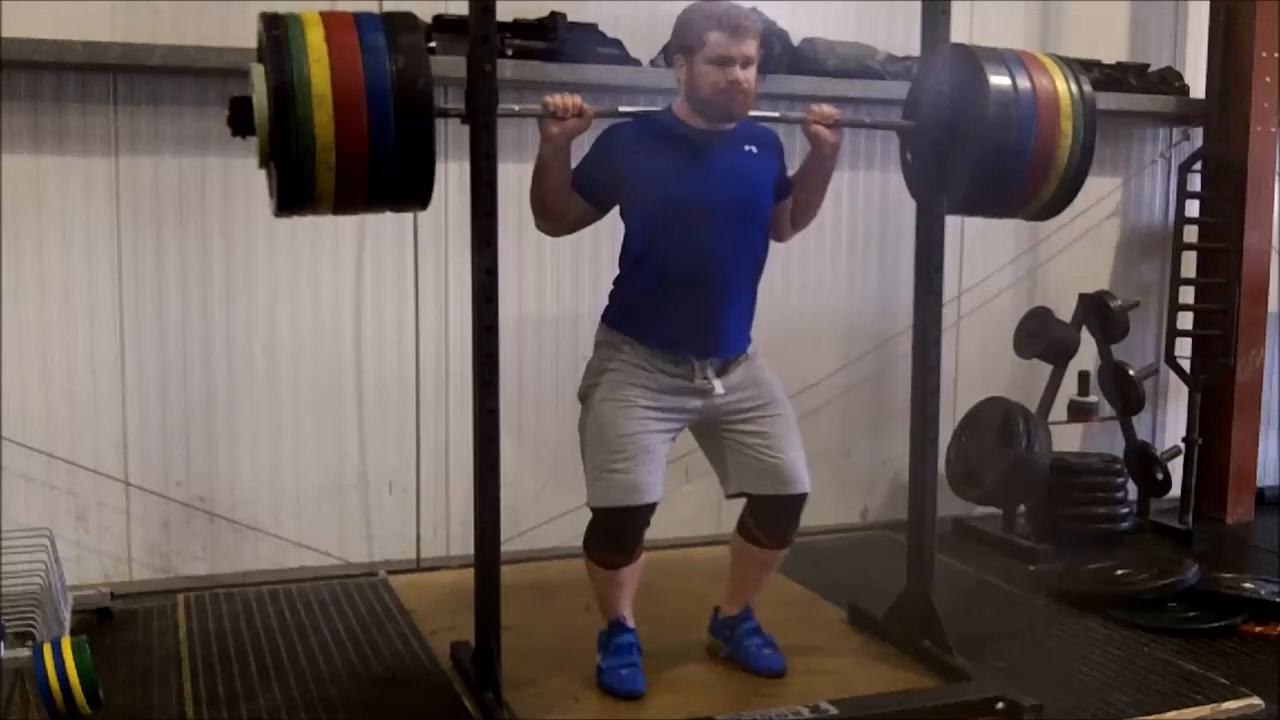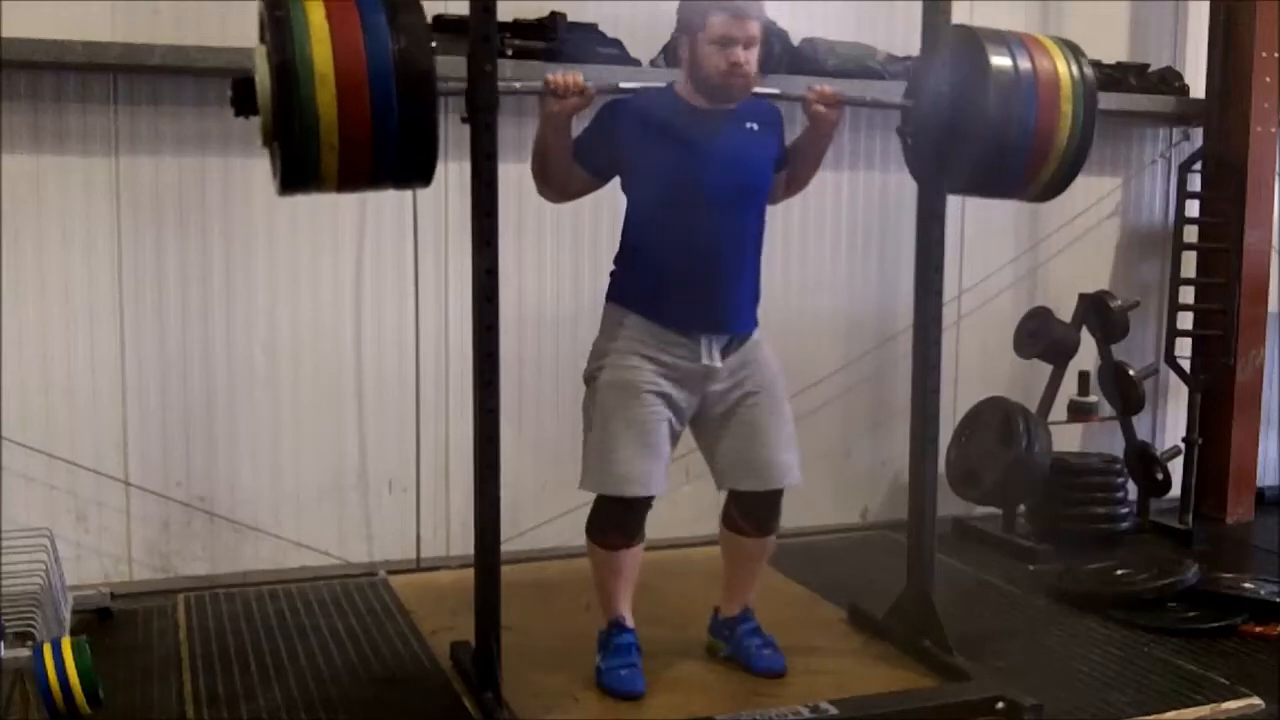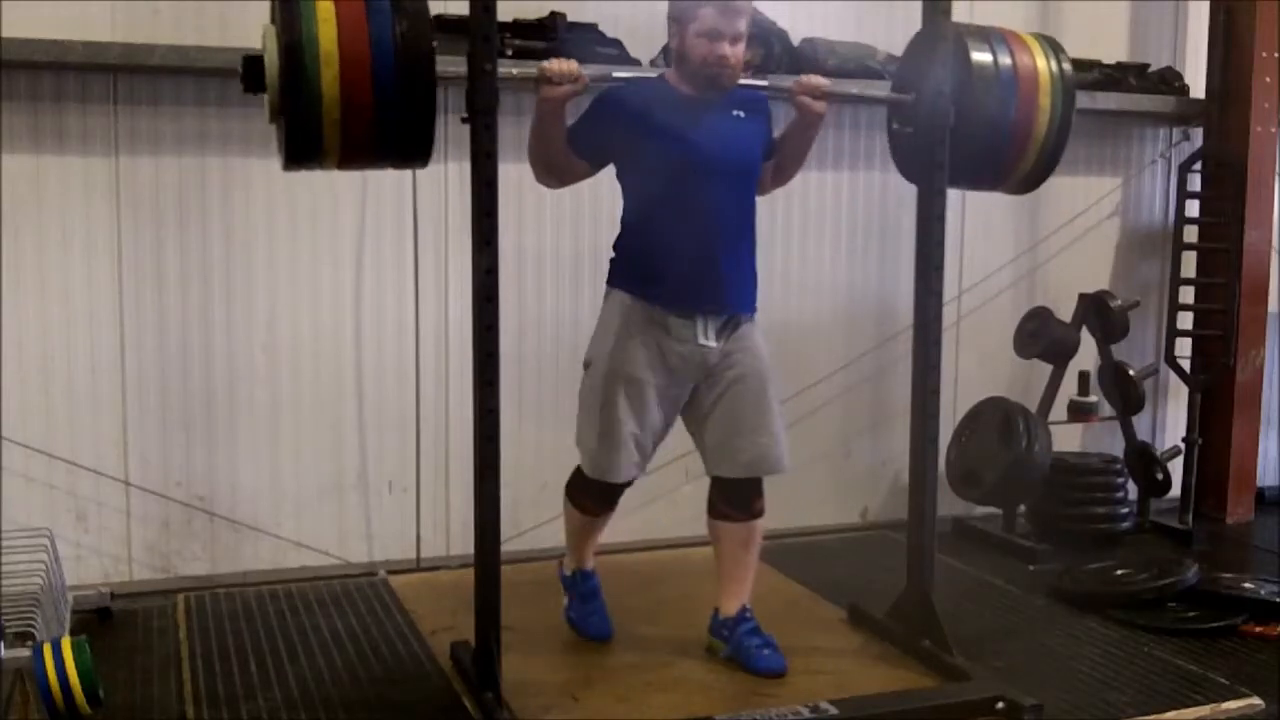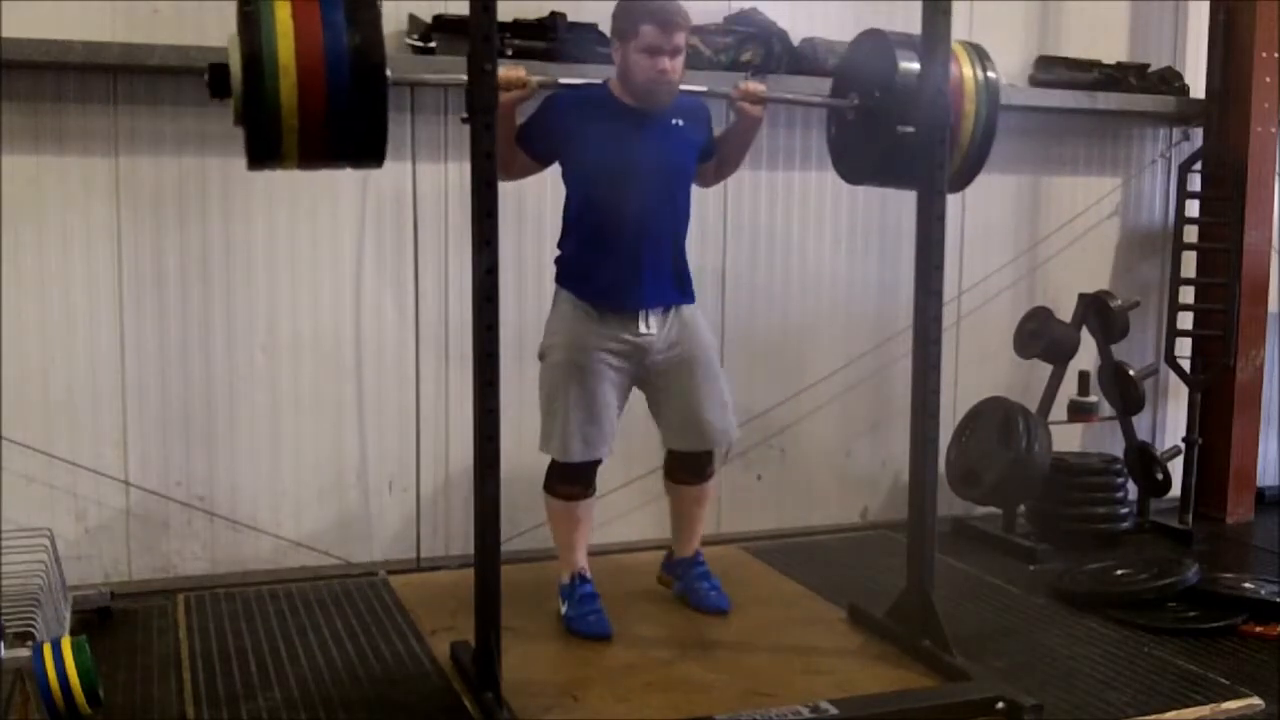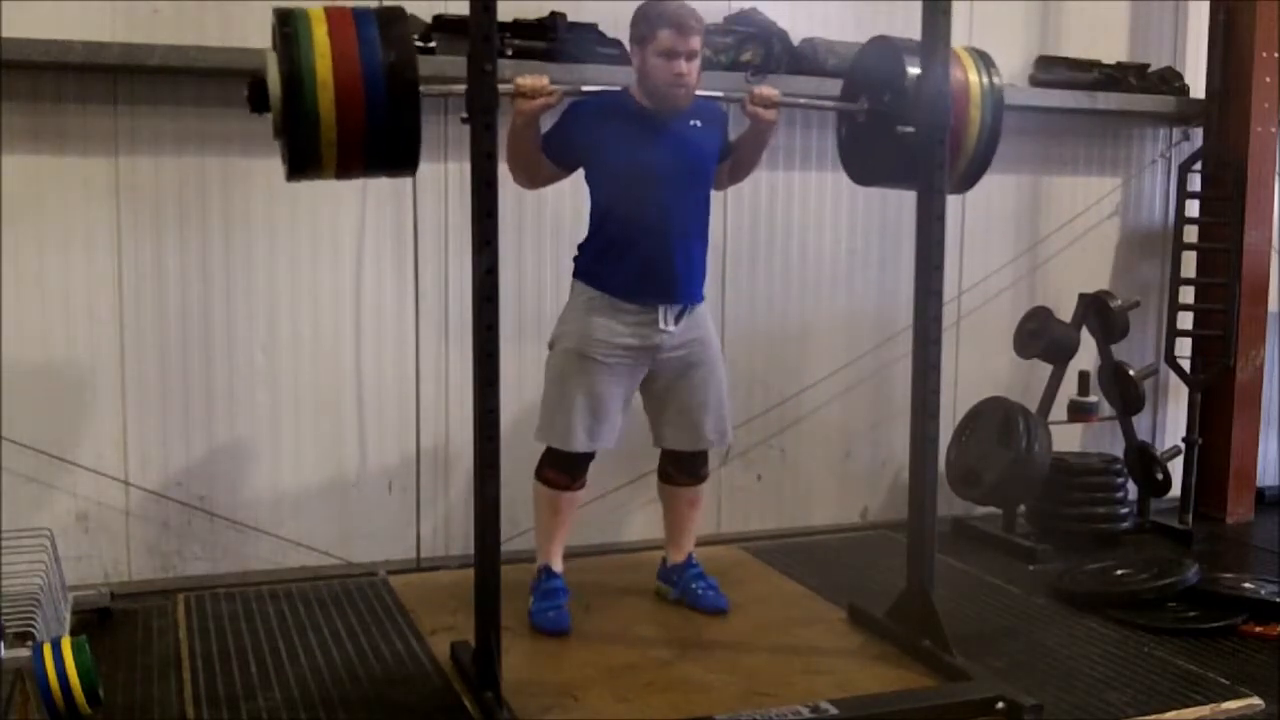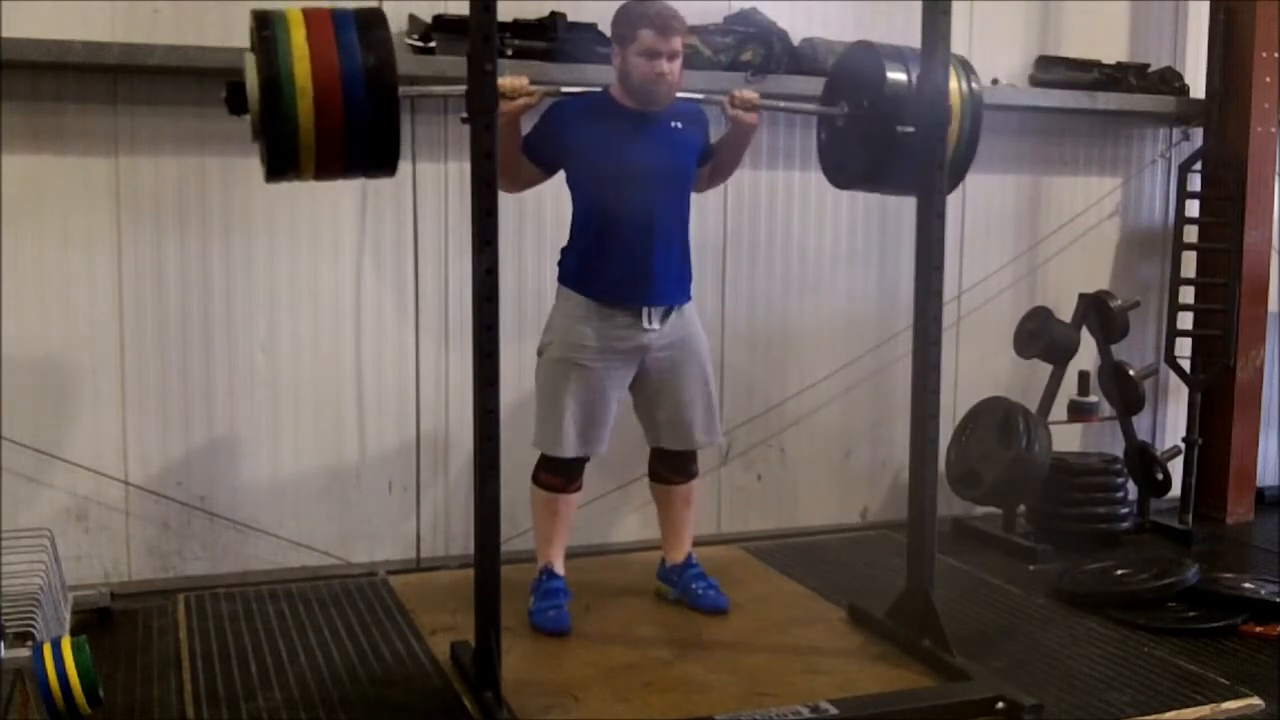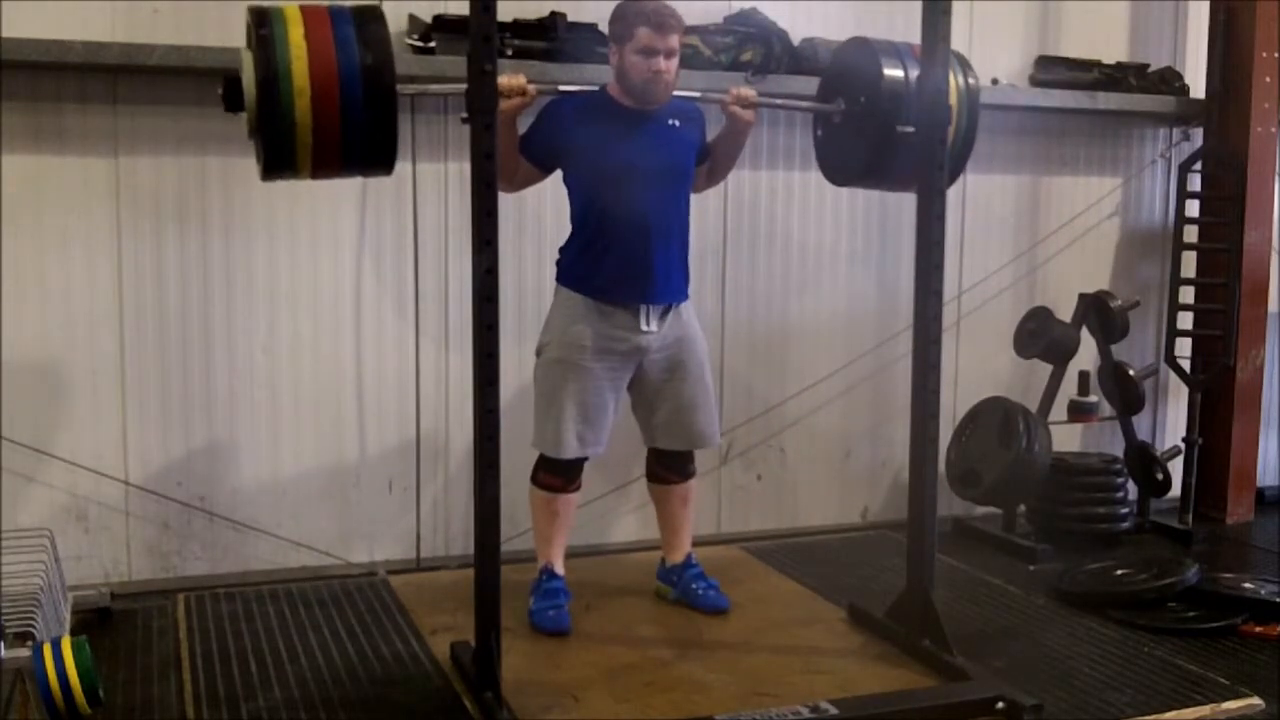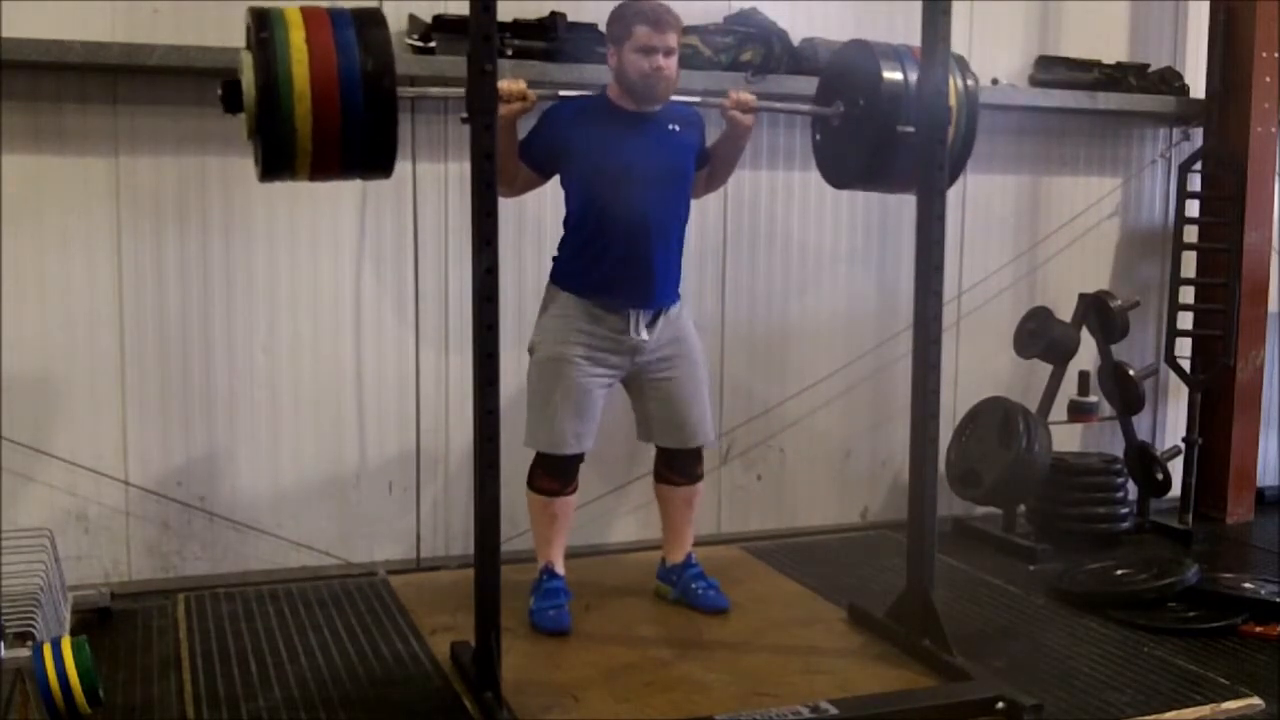
dt=0.7s
person 1, frame 1
left shoulder: (763, 145)
right shoulder: (631, 143)
left elbow: (785, 223)
right elbow: (554, 221)
left wrist: (823, 156)
right wrist: (555, 146)
left hip: (734, 363)
right hip: (638, 362)
left knee: (785, 495)
right knee: (623, 510)
left ankle: (733, 619)
right ankle: (618, 633)
person 1, frame 2
left shoulder: (764, 120)
right shoulder: (634, 117)
right elbow: (557, 188)
left wrist: (820, 130)
right wrist: (555, 120)
left hip: (739, 343)
right hip: (643, 340)
left knee: (764, 490)
right knee: (625, 495)
left ankle: (732, 619)
right ankle: (618, 632)
person 1, frame 3
left shoulder: (752, 108)
right shoulder: (627, 105)
right elbow: (554, 171)
left wrist: (808, 119)
right wrist: (551, 105)
left hip: (733, 326)
right hip: (643, 319)
left knee: (744, 476)
right knee: (606, 470)
left ankle: (733, 618)
right ankle: (577, 573)
person 1, frame 4
left shoulder: (691, 114)
right shoulder: (571, 110)
right elbow: (507, 166)
left wrist: (747, 123)
right wrist: (502, 108)
left hip: (675, 312)
right hip: (588, 315)
left knee: (697, 445)
right knee: (575, 457)
left ankle: (684, 561)
right ankle: (576, 583)
person 1, frame 5
left shoulder: (710, 119)
right shoulder: (594, 117)
right elbow: (530, 174)
left wrist: (761, 127)
right wrist: (524, 117)
left hip: (687, 314)
right hip: (605, 310)
left knee: (691, 448)
right knee: (570, 447)
left ankle: (679, 566)
right ankle: (548, 576)
person 1, frame 6
left shoulder: (689, 121)
right shoulder: (574, 117)
right elbow: (513, 179)
left wrist: (742, 130)
right wrist: (507, 120)
left hip: (674, 314)
right hip: (590, 314)
left knee: (679, 446)
right knee: (565, 451)
left ankle: (678, 565)
right ankle: (550, 577)
person 1, frame 7
left shoulder: (687, 119)
right shoulder: (571, 116)
right elbow: (510, 177)
left wrist: (738, 127)
right wrist: (504, 118)
left hip: (671, 313)
right hip: (588, 312)
left knee: (676, 446)
right knee: (563, 451)
left ankle: (678, 565)
right ankle: (550, 577)
person 1, frame 8
left shoulder: (686, 124)
right shoulder: (571, 120)
right elbow: (509, 183)
left wrist: (738, 133)
right wrist: (503, 124)
left hip: (664, 316)
right hip: (581, 315)
left knee: (686, 445)
right knee: (558, 451)
left ankle: (678, 565)
right ankle: (550, 577)
